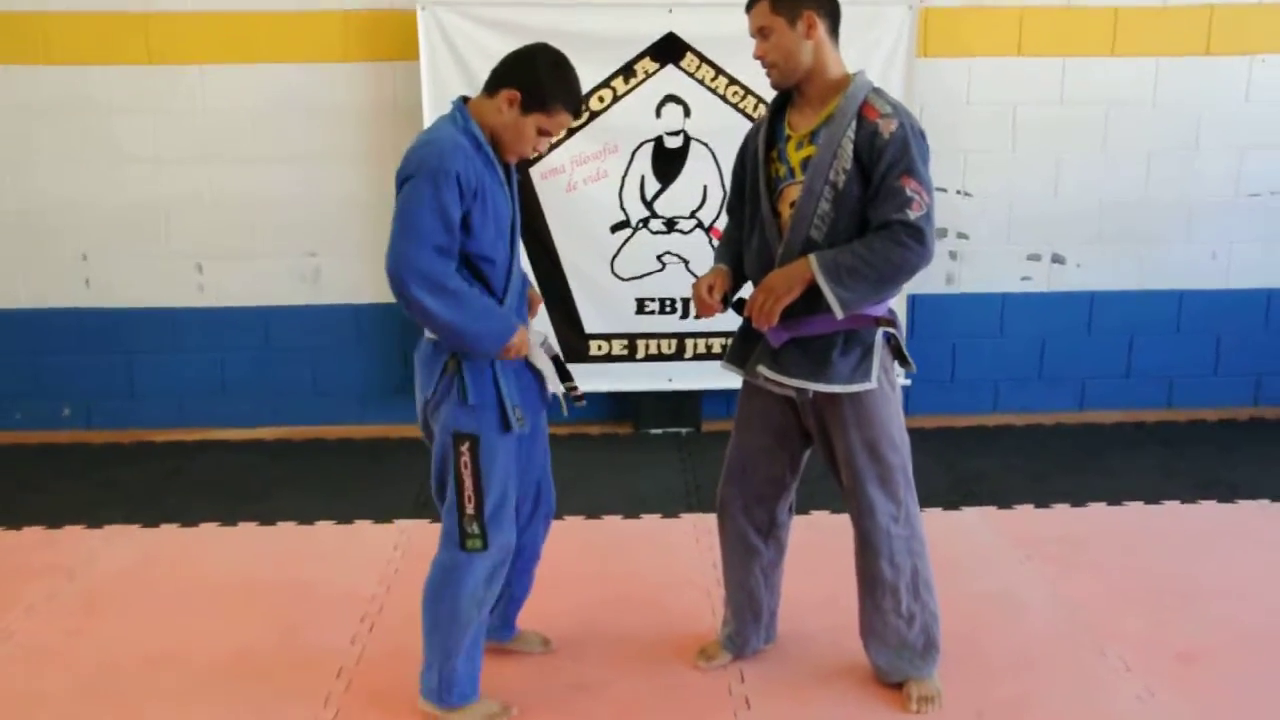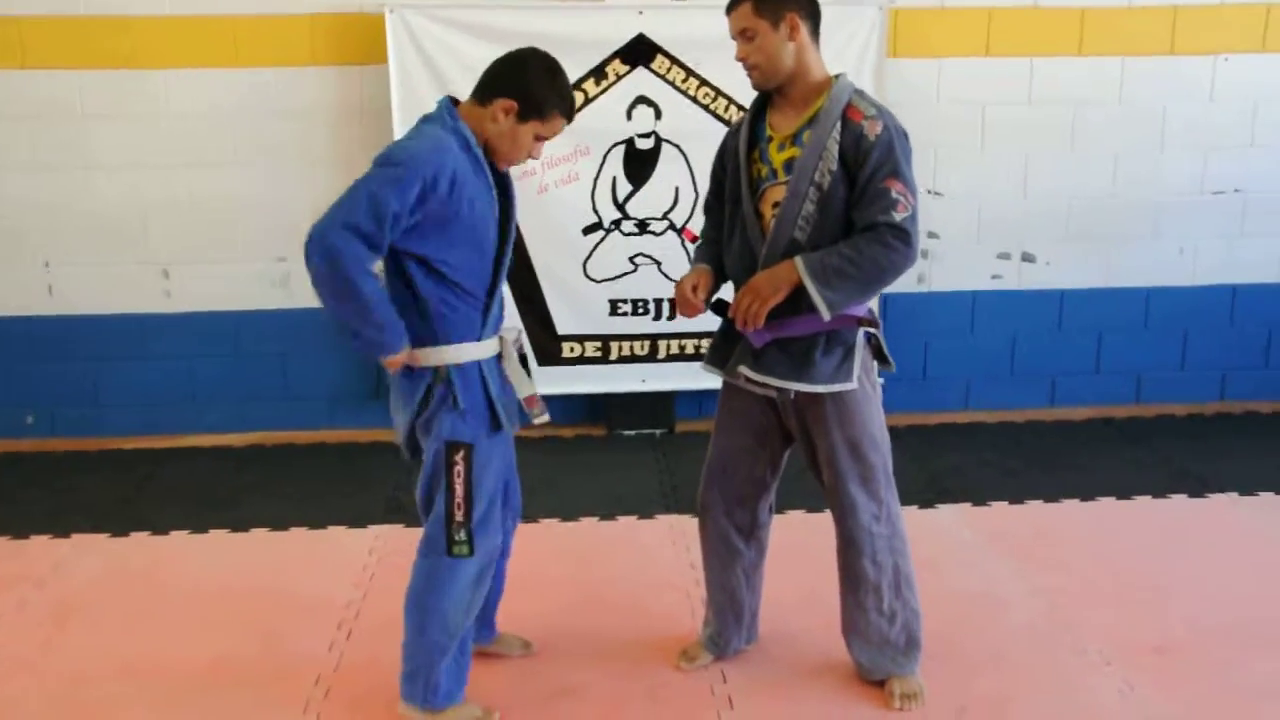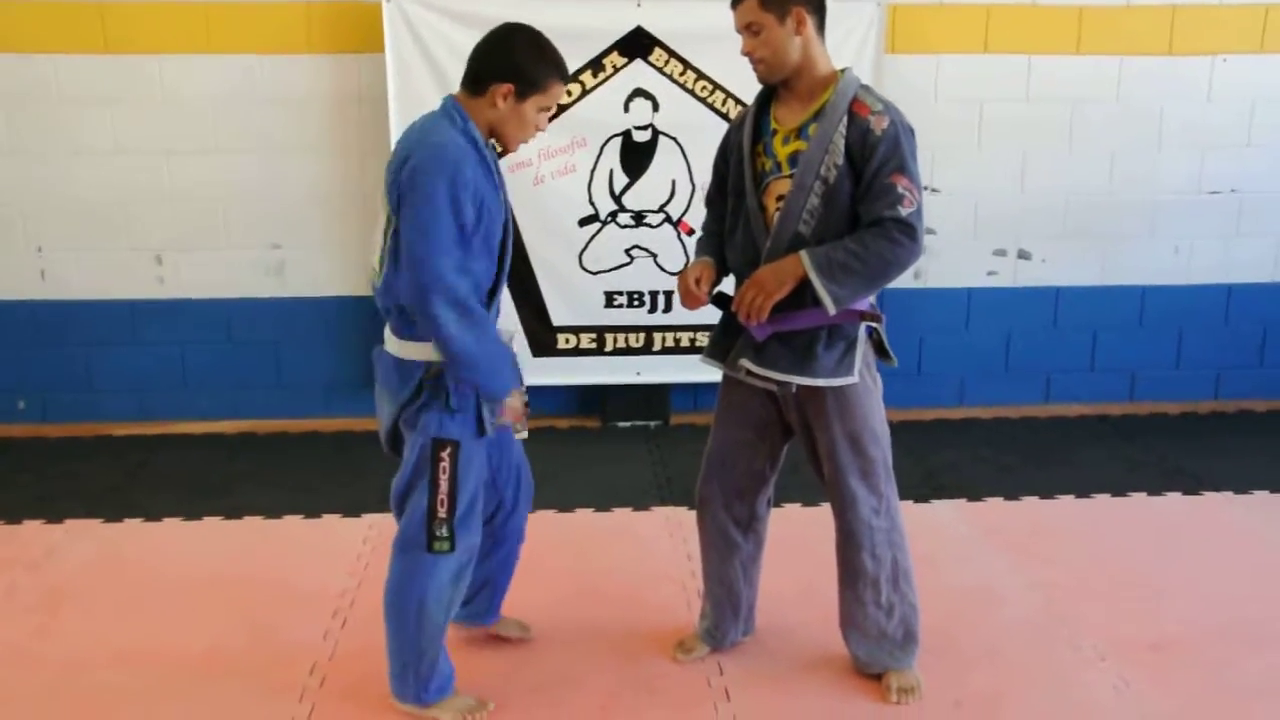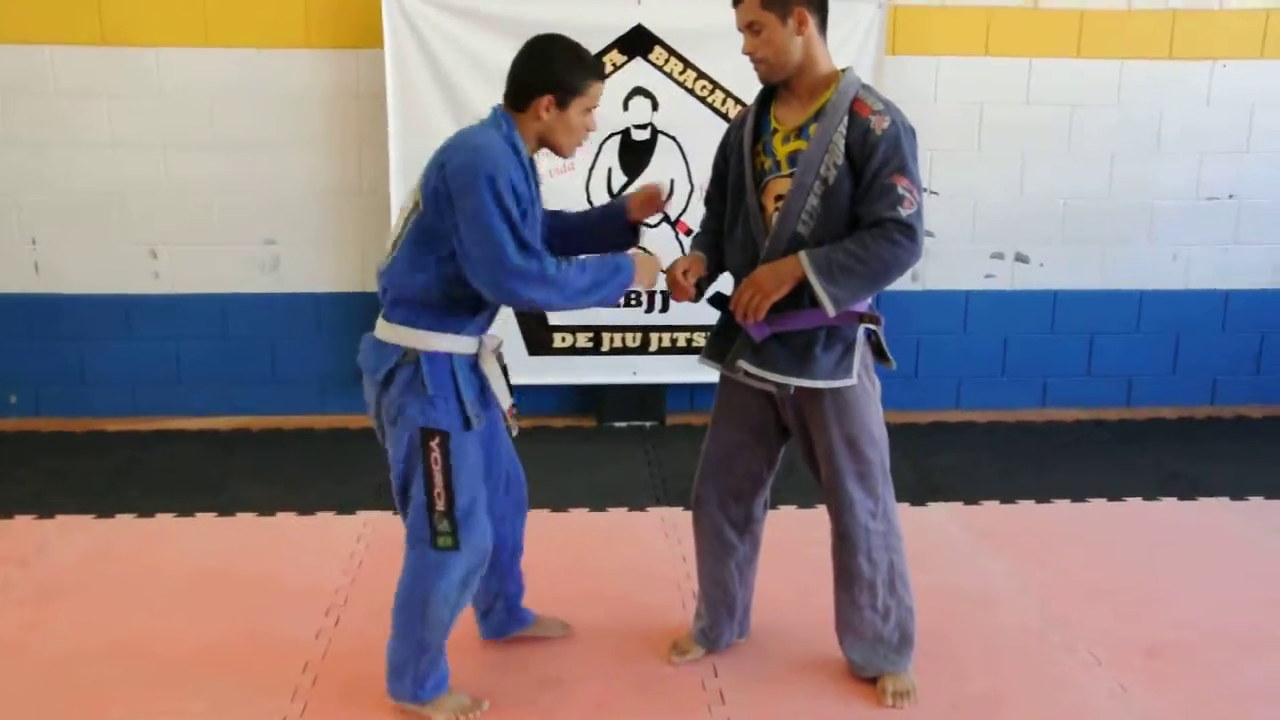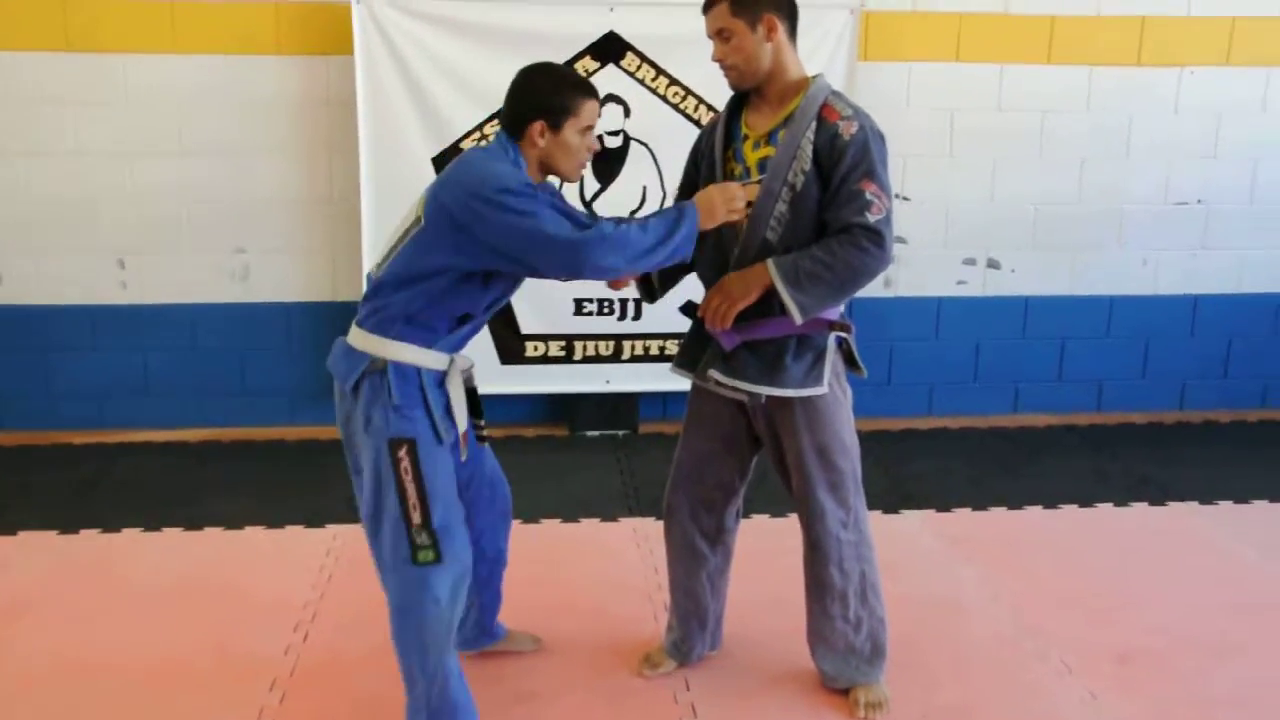
dt=0.3s
person 1, frame 1
left shoulder: (883, 125)
right shoulder: (767, 130)
left elbow: (909, 240)
left wrist: (808, 272)
right wrist: (726, 270)
left hip: (850, 353)
right hip: (773, 348)
left knee: (882, 513)
right knee: (746, 501)
left ankle: (907, 658)
right ankle: (746, 629)
person 1, frame 2
left shoulder: (865, 127)
right shoulder: (746, 133)
left elbow: (894, 241)
right elbow: (720, 221)
left wrist: (793, 274)
right wrist: (705, 270)
left hip: (831, 354)
right hip: (752, 350)
left knee: (865, 513)
right knee: (727, 502)
left ankle: (889, 655)
right ankle: (727, 629)
person 1, frame 3
left shoulder: (871, 122)
right shoulder: (748, 126)
left elbow: (899, 235)
right elbow: (722, 213)
left wrist: (798, 268)
right wrist: (707, 262)
left hip: (833, 348)
right hip: (753, 342)
left knee: (863, 506)
right knee: (725, 494)
left ankle: (886, 648)
right ankle: (724, 621)
person 1, frame 4
left shoulder: (873, 123)
right shoulder: (749, 125)
left elbow: (898, 237)
right elbow: (721, 216)
left wrist: (796, 270)
right wrist: (698, 264)
left hip: (831, 349)
right hip: (751, 343)
left knee: (861, 509)
right knee: (721, 495)
left ankle: (882, 652)
right ankle: (717, 623)
person 1, frame 5
left shoulder: (843, 129)
right shoulder: (720, 132)
left elbow: (867, 244)
left wrist: (762, 278)
right wrist: (645, 266)
left hip: (803, 358)
right hip: (722, 352)
left knee: (832, 518)
right knee: (693, 505)
right ankle: (690, 635)
person 2, frame 1
left shoulder: (492, 153)
right shoulder: (441, 158)
right elbow: (415, 274)
left wrist: (520, 290)
right wrist: (499, 332)
left hip: (510, 362)
right hip: (468, 373)
left knee: (530, 509)
right knee: (480, 537)
left ankle: (495, 626)
person 2, frame 2
left shoulder: (470, 152)
right shoulder: (427, 159)
right elbow: (333, 245)
right wrist: (385, 338)
left hip: (478, 368)
right hip: (448, 380)
left knee: (496, 514)
right knee: (461, 540)
left ankle: (474, 631)
person 2, frame 3
left shoulder: (461, 142)
right shoulder: (442, 157)
right elbow: (433, 287)
left wrist: (492, 370)
right wrist: (495, 378)
left hip: (466, 364)
right hip: (440, 376)
left knee: (507, 491)
right knee: (440, 536)
left ankle: (478, 608)
person 2, frame 4
left shoulder: (508, 156)
right shoulder: (480, 160)
left elbow: (539, 234)
right elbow: (518, 275)
left wrist: (619, 213)
right wrist: (623, 270)
left hip: (458, 363)
right hip: (420, 369)
left knee: (499, 495)
right knee: (453, 533)
left ankle: (503, 615)
person 2, frame 5
left shoulder: (515, 181)
right shoulder: (486, 185)
left elbow: (581, 232)
right elbow: (587, 250)
left wrist: (691, 215)
right wrist: (693, 218)
left hip: (428, 376)
right hip: (390, 381)
left knee: (486, 504)
right knee: (434, 556)
left ankle: (477, 628)
